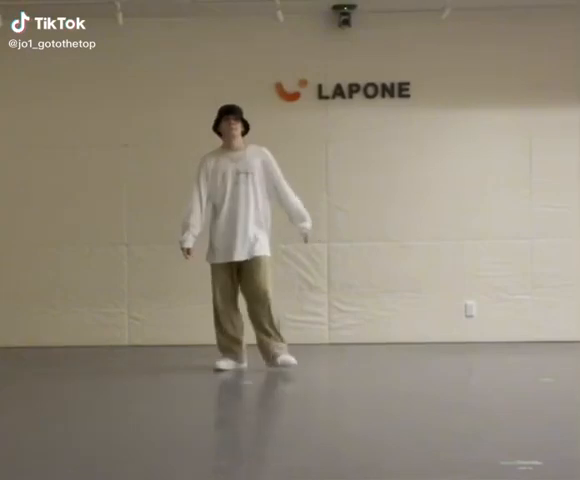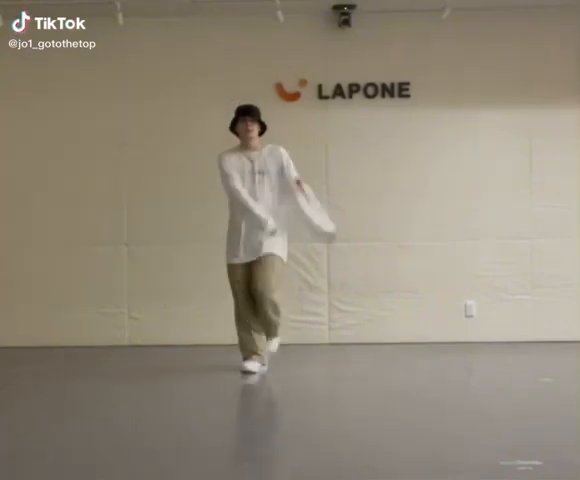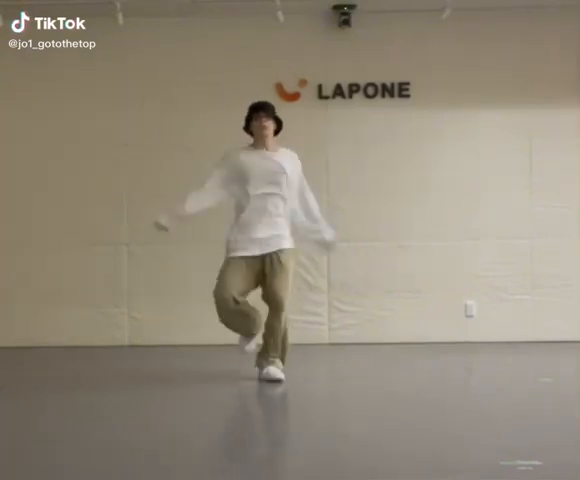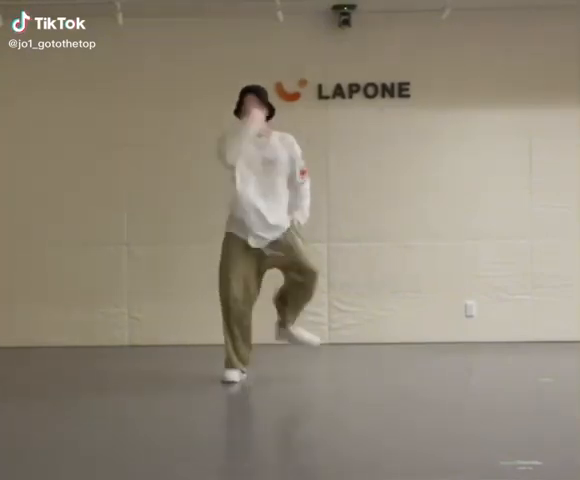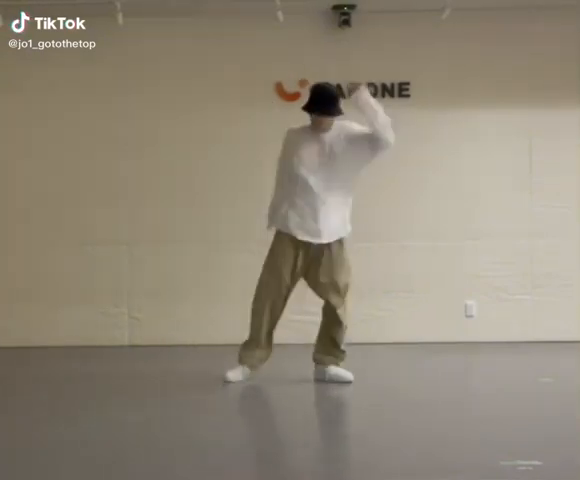
dt=1s
person 1, frame 1
left shoulder: (261, 156)
right shoulder: (209, 162)
left elbow: (282, 191)
right elbow: (199, 201)
left wrist: (302, 220)
right wrist: (188, 236)
left hip: (255, 240)
right hip: (222, 243)
left knee: (260, 295)
right knee: (225, 302)
left ankle: (276, 351)
right ankle: (233, 353)
person 1, frame 2
left shoulder: (277, 154)
right shoulder: (228, 159)
left elbow: (295, 187)
right elbow: (238, 194)
right wrist: (262, 220)
left hip: (271, 240)
right hip: (243, 238)
left knee: (266, 292)
right knee: (247, 305)
left ankle: (272, 331)
right ankle: (254, 355)
person 1, frame 3
left shoulder: (290, 159)
right shoulder: (237, 160)
left elbow: (304, 198)
right elbow: (209, 191)
left wrist: (321, 230)
right wrist: (174, 215)
left hip: (280, 242)
right hip: (244, 244)
left knee: (279, 302)
right knee: (226, 299)
left ankle: (270, 362)
right ankle: (251, 329)
person 1, frame 4
left shoulder: (286, 141)
right shoulder: (235, 139)
left elbow: (301, 181)
right elbow: (229, 156)
left wrist: (298, 217)
right wrist: (250, 123)
left hip: (279, 229)
right hip: (241, 232)
left knee: (307, 274)
right knee: (236, 300)
left ankle: (286, 323)
right ankle: (236, 364)
person 1, frame 5
left shoulder: (350, 135)
right shoulder: (294, 138)
left elbow: (385, 140)
left wrist: (368, 103)
right wrist: (273, 216)
left hip: (331, 235)
right hip: (291, 233)
left knee: (337, 301)
right knee: (268, 296)
left ankle: (327, 362)
right ankle: (250, 360)
